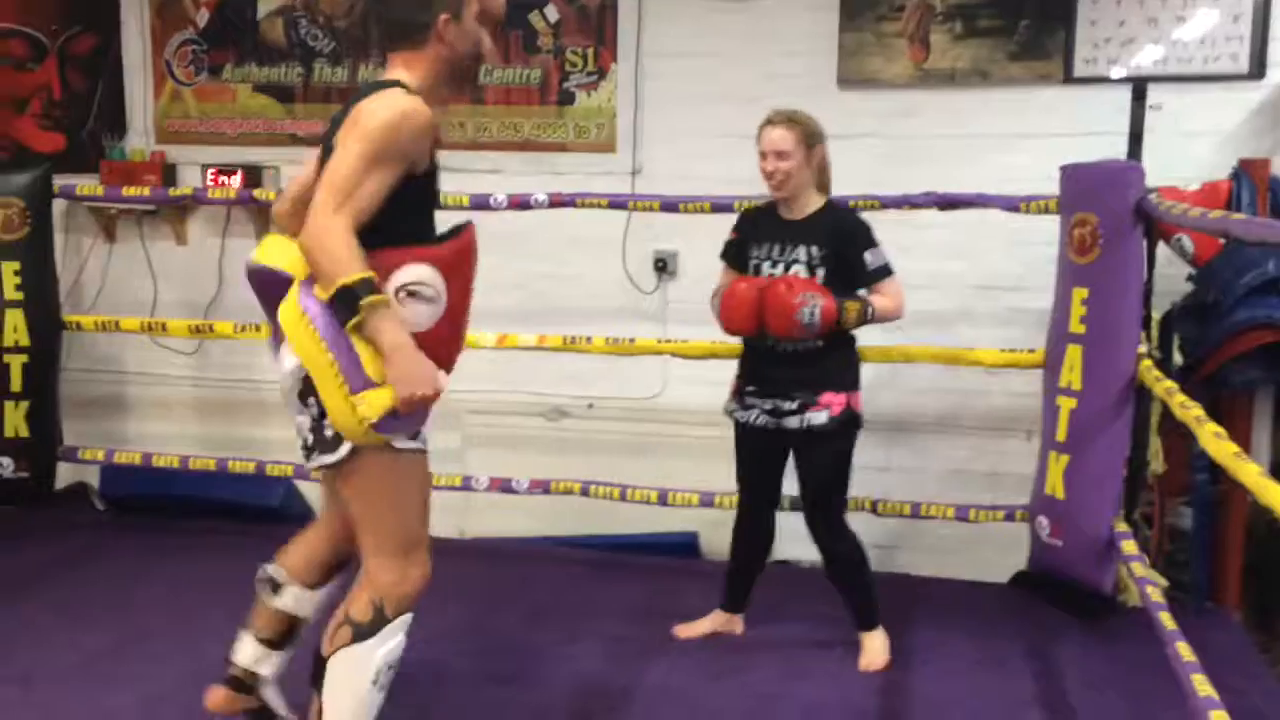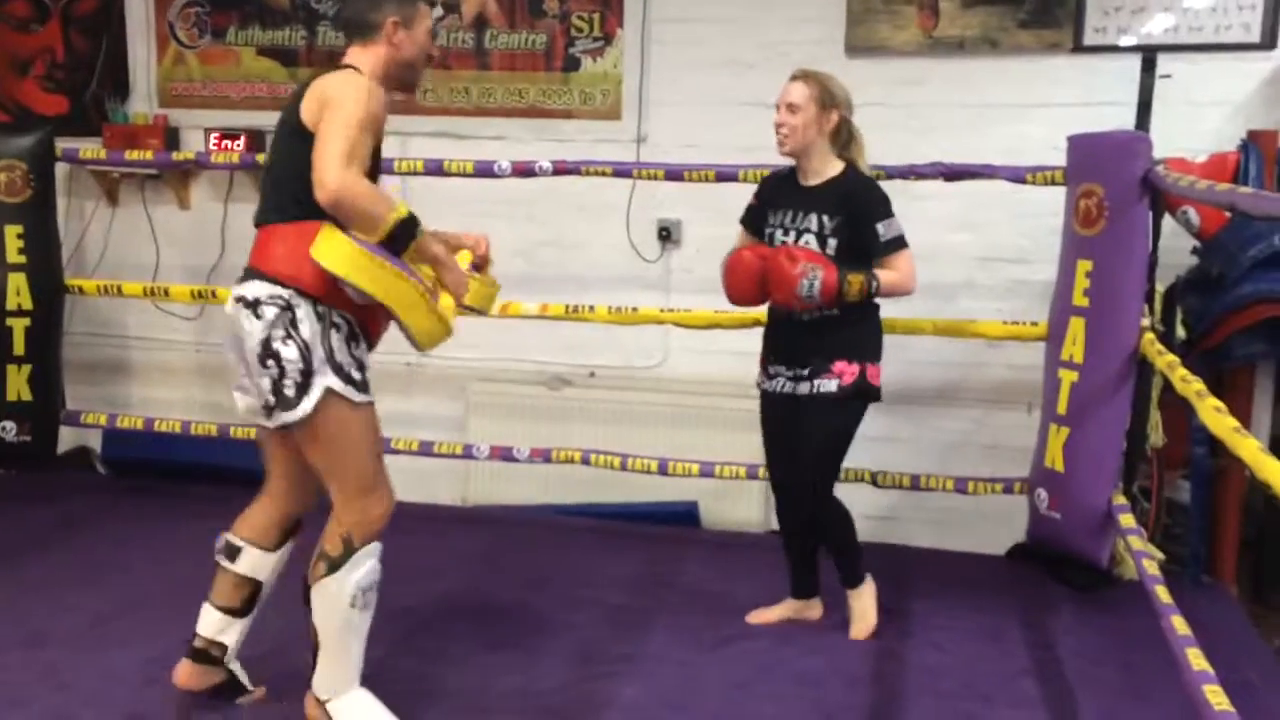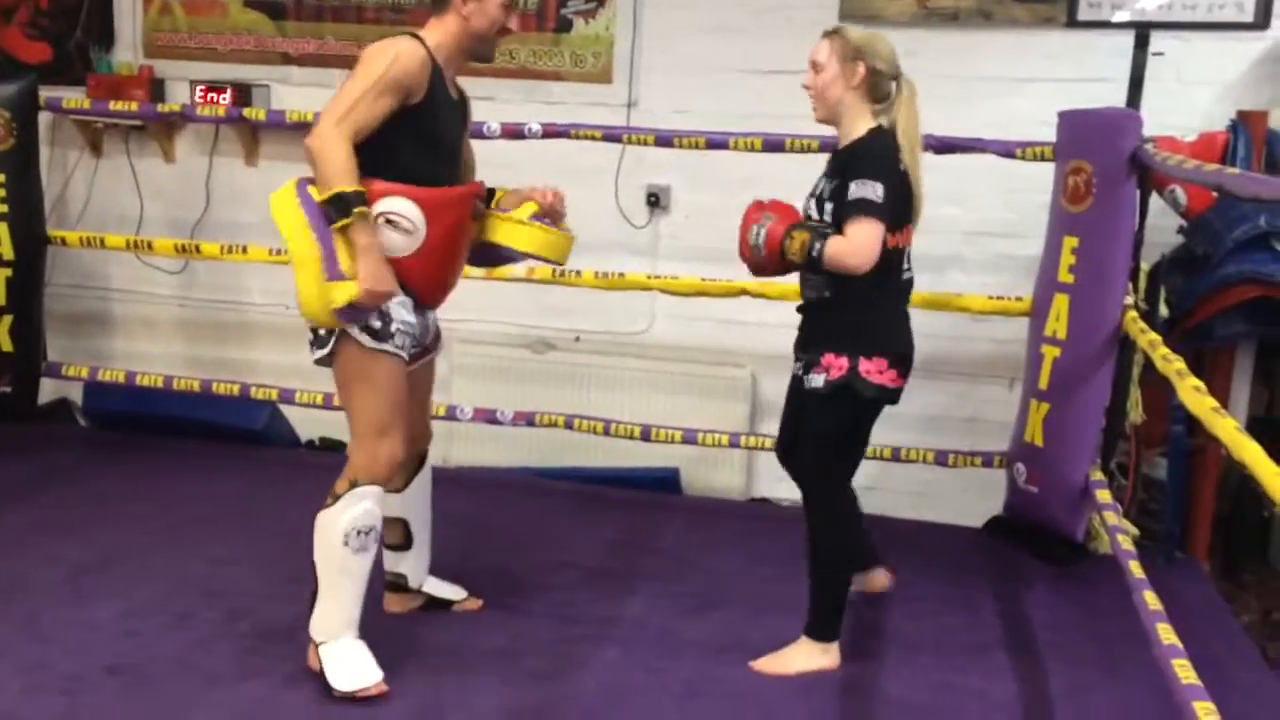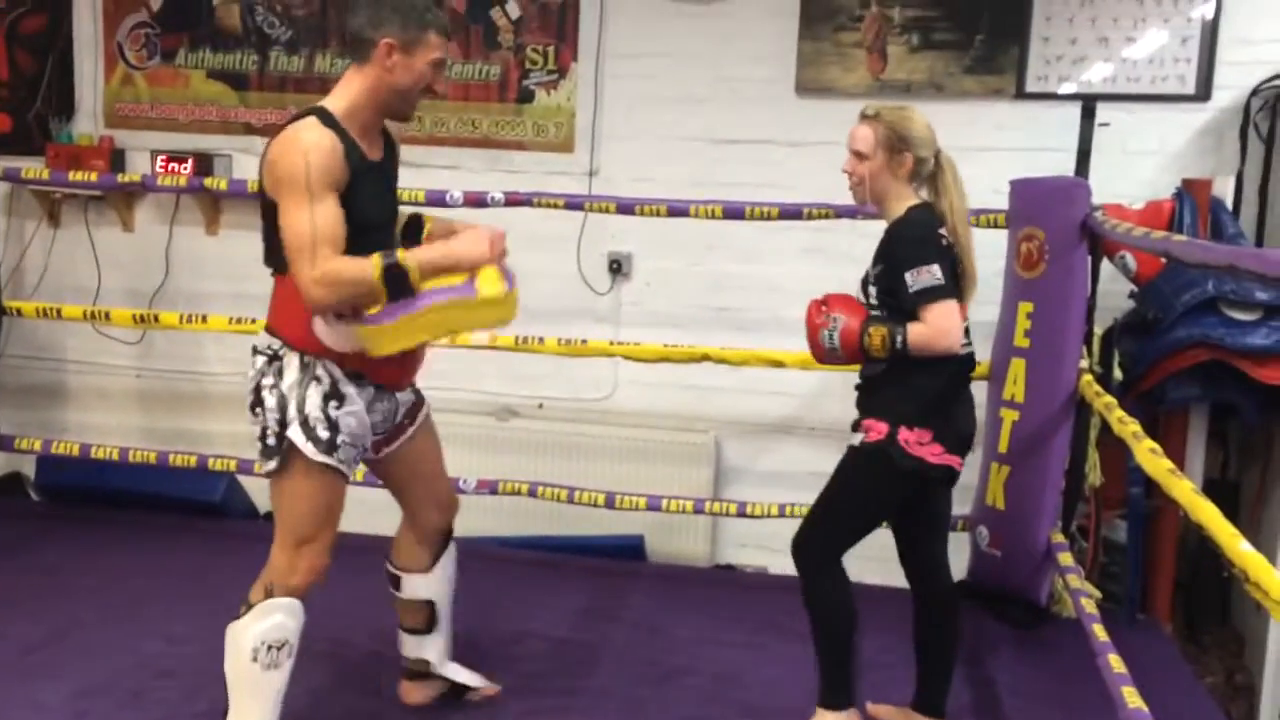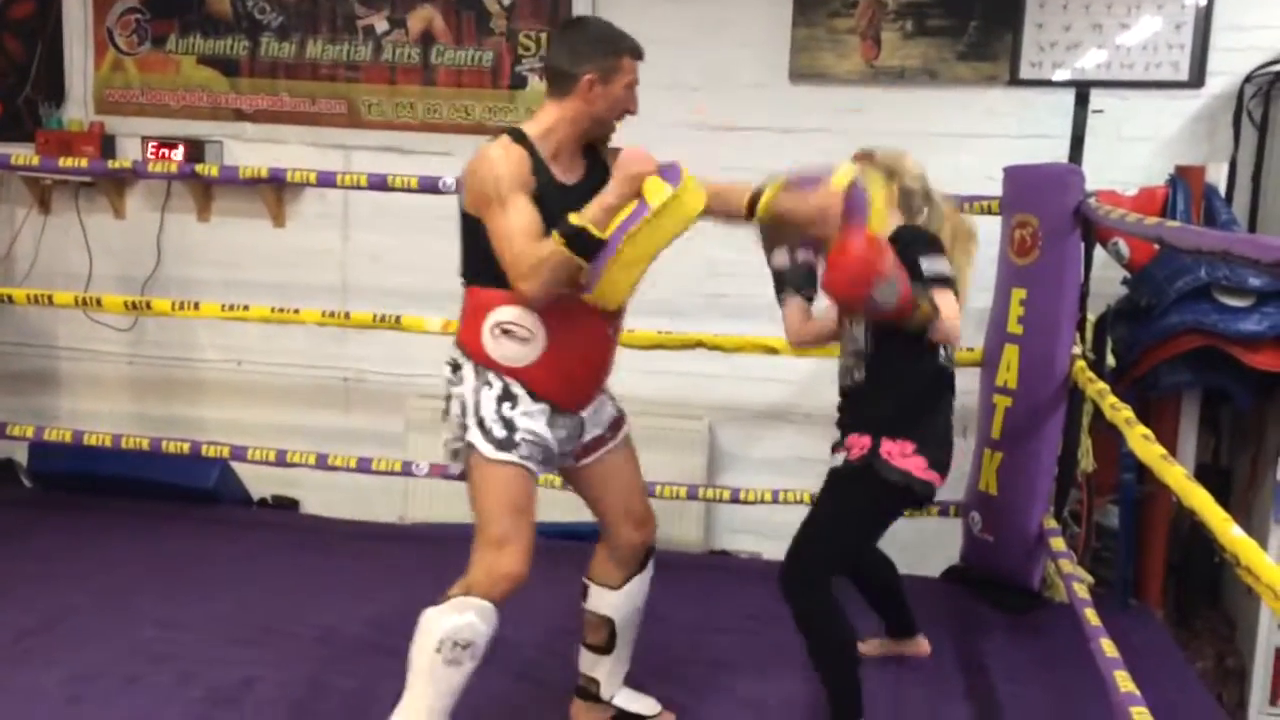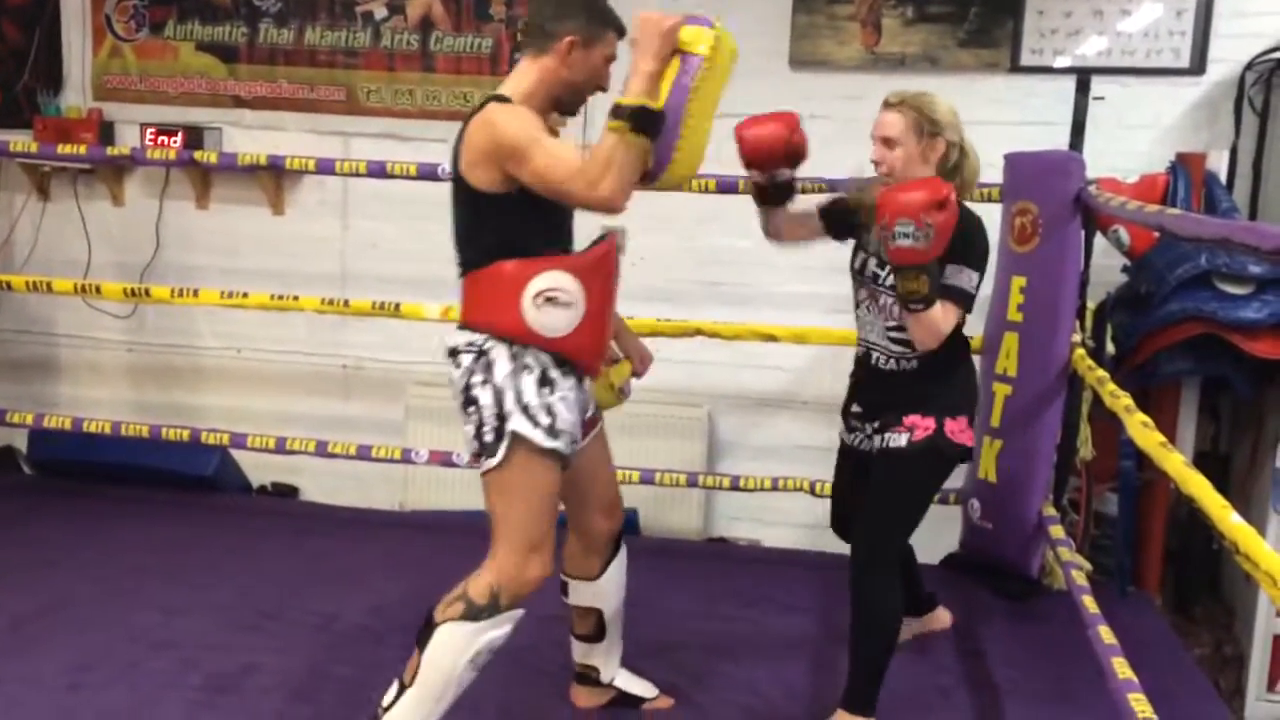
dt=0.7s
person 1, frame 1
left shoulder: (368, 110)
right shoulder: (402, 114)
left elbow: (292, 209)
right elbow: (323, 228)
right wrist: (397, 344)
left knee: (342, 531)
right knee: (399, 570)
person 1, frame 2
left shoulder: (329, 96)
right shoulder: (354, 92)
right elbow: (337, 188)
left wrist: (442, 244)
right wrist: (428, 248)
left hip: (283, 316)
right hip: (299, 321)
left knee: (292, 496)
right knee: (366, 505)
left ankle: (206, 656)
person 1, frame 3
left shoulder: (453, 93)
right shoulder: (400, 58)
left elbow: (459, 197)
right elbow: (325, 139)
left wrist: (524, 199)
right wrist: (365, 247)
left hip: (408, 287)
right hip: (365, 283)
left knee: (412, 440)
right knee: (377, 453)
left ankle: (406, 580)
right ankle: (332, 636)
person 1, frame 4
left shoulder: (379, 139)
right shoulder: (308, 145)
right elbow: (321, 281)
left wrist: (435, 234)
right wrist: (440, 259)
left hip: (377, 377)
right hip: (313, 378)
left knee: (435, 509)
right knee: (299, 565)
person 1, frame 5
left shoulder: (606, 161)
right shoulder: (500, 165)
left elbow: (706, 193)
right elbow: (534, 280)
left wrist: (795, 205)
right wrist: (611, 202)
left hip: (577, 394)
right hip: (504, 391)
left knee: (634, 533)
right knee: (500, 568)
person 1, frame 6
left shoulder: (530, 131)
right shoulder: (504, 127)
right elbow: (607, 189)
left wrist: (615, 330)
right wrist: (648, 71)
left hip: (552, 368)
right hip: (508, 372)
left knee: (601, 520)
right knee: (518, 569)
person 2, frame 1
left shoulder: (843, 227)
right shoulder: (753, 224)
left elbow: (892, 303)
right elbow: (727, 289)
left wrist: (835, 314)
right wrist: (731, 306)
left hip: (823, 392)
right hip: (759, 388)
left knee: (824, 516)
right knee: (755, 505)
left ankle: (871, 626)
right ankle: (730, 612)
person 2, frame 2
left shoulder: (859, 193)
right shoulder: (774, 188)
left elbow: (904, 278)
right elbow: (744, 253)
left wrist: (836, 284)
right wrist: (744, 275)
left hip: (843, 361)
right hip: (782, 358)
left knee: (813, 482)
right knee: (785, 482)
left ankle: (858, 582)
right ankle: (804, 596)
person 2, frame 3
left shoulder: (874, 154)
right shoulder: (850, 153)
left elbow: (860, 254)
left wrist: (786, 241)
right wrist: (790, 246)
left hip: (860, 351)
right hip: (832, 342)
left knee: (824, 481)
right knee: (796, 451)
left ankle: (821, 642)
right ankle: (866, 565)
person 2, frame 4
left shoulder: (913, 234)
right shoulder: (917, 230)
left elbow: (945, 333)
left wrist: (863, 338)
right wrist: (863, 336)
left hip: (909, 427)
right hip: (931, 423)
left knee: (815, 549)
right knee: (926, 565)
person 2, frame 5
left shoulder: (915, 244)
left elbow: (946, 322)
right elbow: (802, 335)
right wrist: (789, 263)
left hip: (898, 440)
right hip: (877, 435)
left knee: (804, 574)
right knee: (845, 542)
right ankle: (906, 635)
person 2, frame 6
left shoulder: (963, 231)
right shoulder: (873, 205)
left elbow: (929, 334)
right elbow: (783, 229)
left wrist: (913, 263)
right wrist: (768, 176)
left hip: (927, 415)
right hip: (870, 402)
left knee: (873, 551)
right knee: (850, 523)
right ankle: (924, 610)
